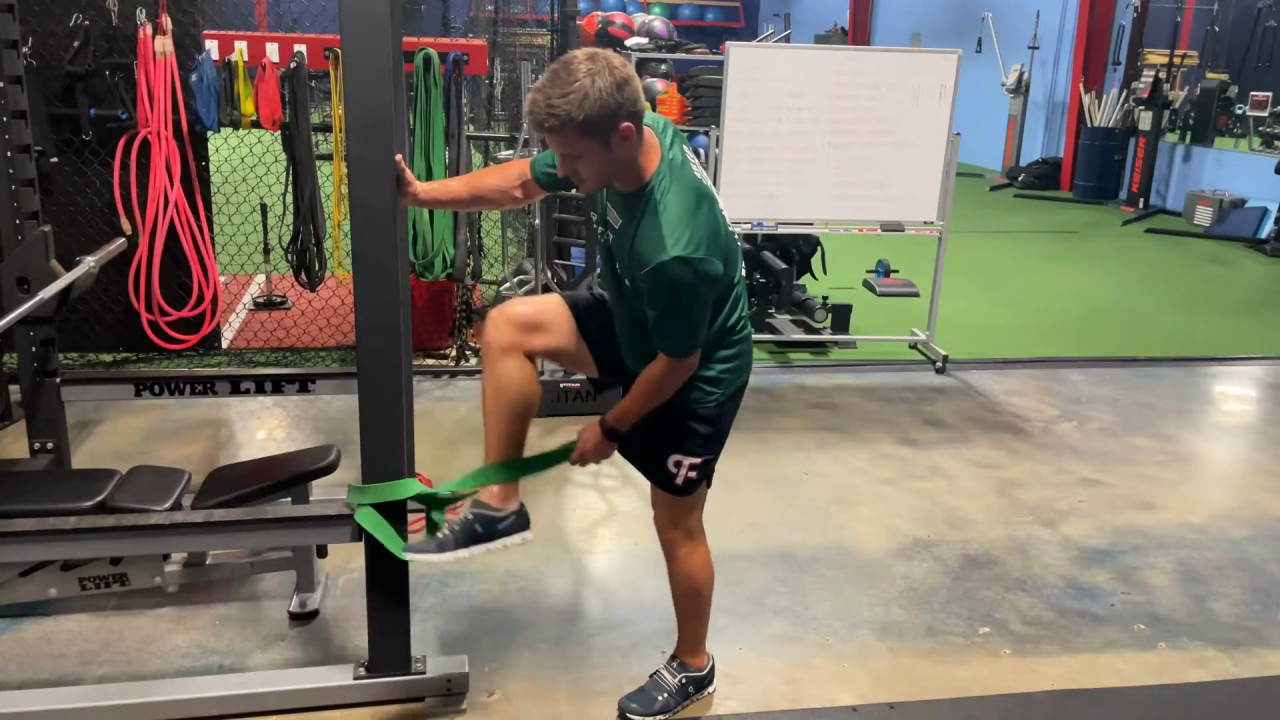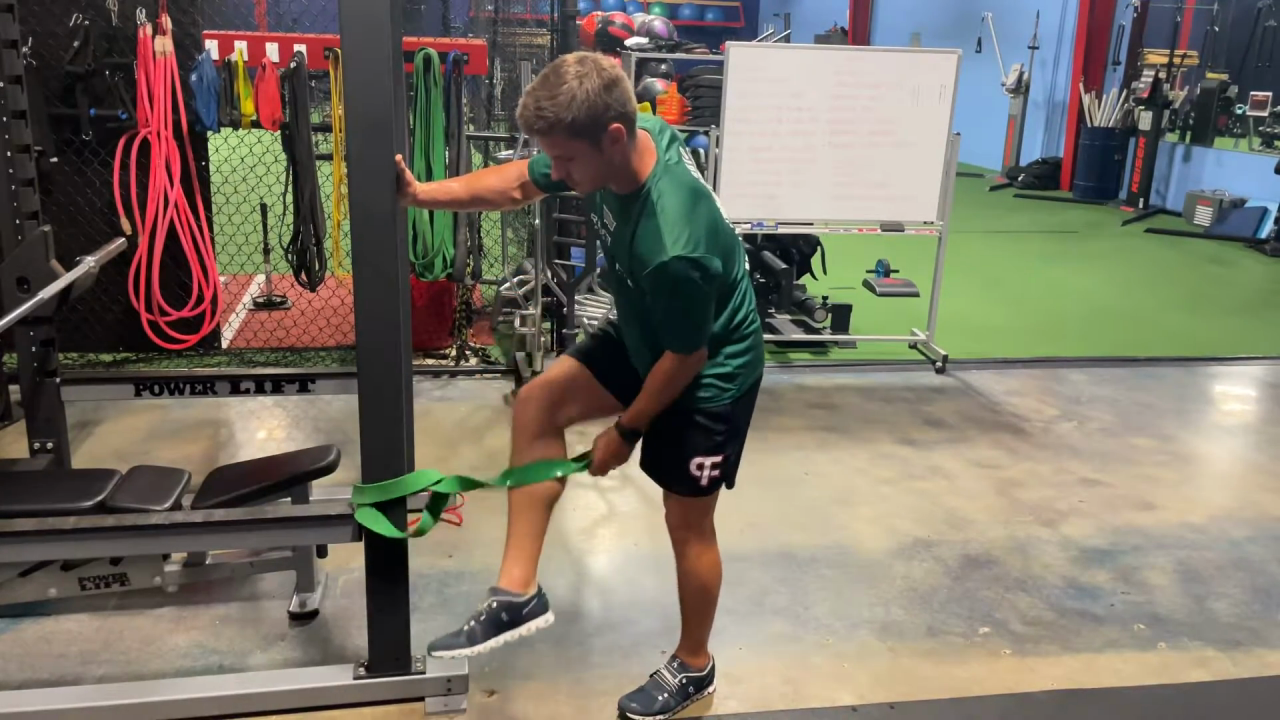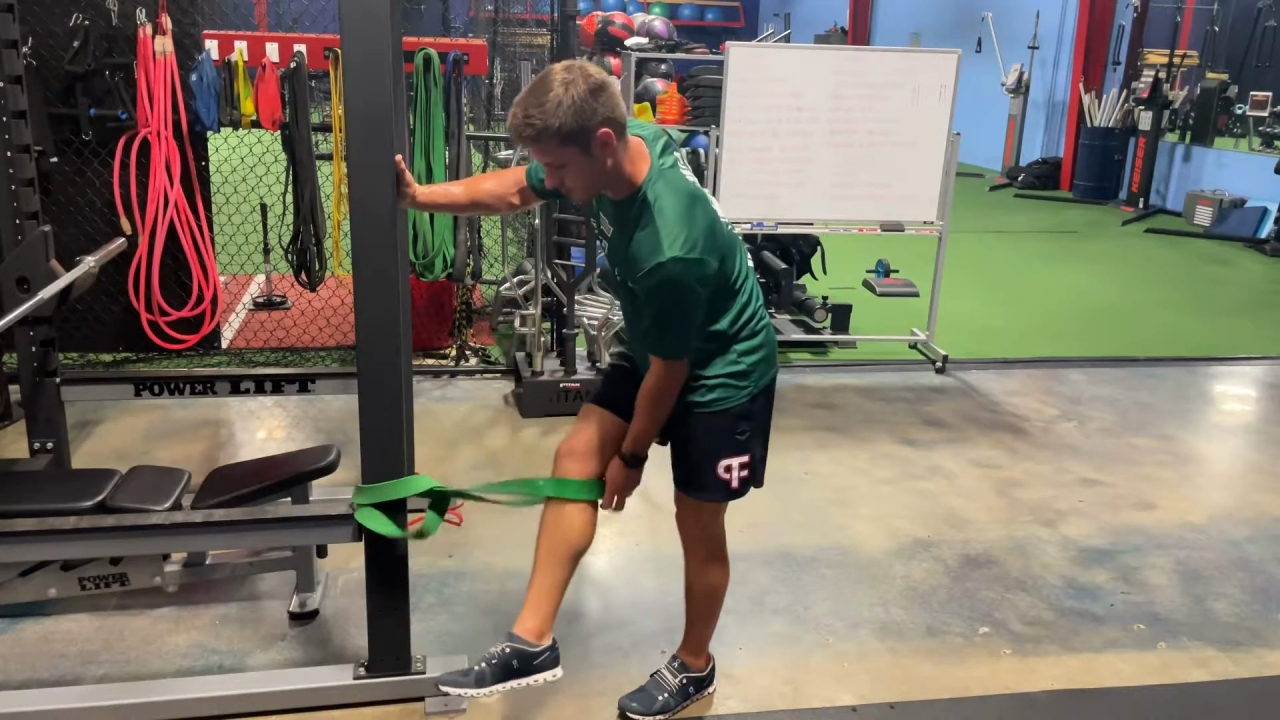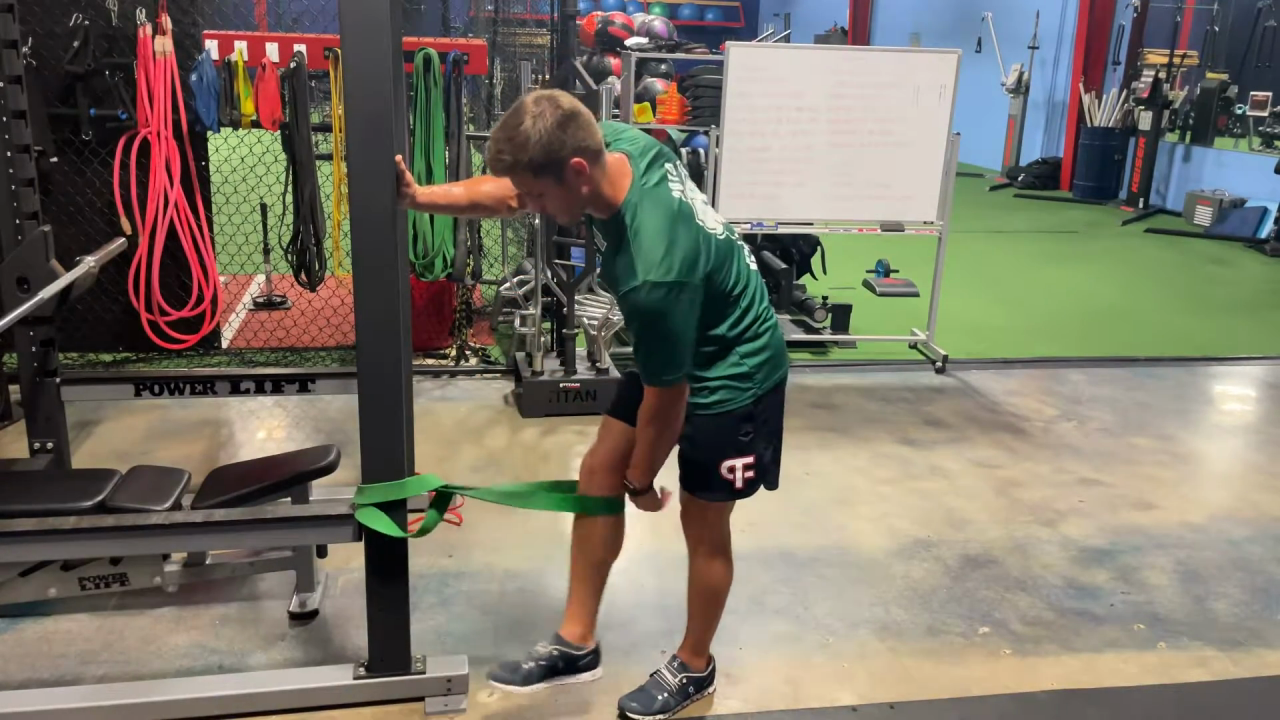
dt=0.4s
person 1, frame 1
left shoulder: (675, 248)
right shoulder: (626, 138)
left elbow: (677, 363)
right elbow: (519, 182)
left wrist: (609, 429)
right wrist: (423, 192)
left hip: (696, 376)
right hip: (636, 324)
left knee: (675, 523)
right knee: (508, 325)
right ankle: (499, 507)
person 1, frame 2
left shoulder: (674, 247)
right shoulder: (620, 140)
left elbow: (685, 361)
right elbow: (517, 184)
left wrist: (625, 433)
right wrist: (423, 193)
left hip: (709, 373)
right hip: (643, 338)
left knee: (686, 521)
right knee: (535, 405)
left ankle: (693, 666)
right ankle: (516, 596)
person 1, frame 3
left shoulder: (669, 251)
right shoulder: (619, 144)
left elbow: (670, 373)
right elbow: (514, 189)
left wrist: (631, 458)
right wrist: (420, 195)
left hip: (723, 372)
right hip: (654, 352)
left knee: (697, 522)
right knee: (576, 457)
left ankle: (693, 666)
right ankle: (531, 642)
person 1, frame 4
left shoulder: (653, 272)
right shoulder: (617, 143)
left elbow: (668, 397)
right elbow: (510, 194)
left wrist: (642, 479)
right wrist: (420, 196)
left hip: (732, 373)
right hip: (675, 356)
left knee: (702, 522)
right knee: (598, 475)
left ankle: (694, 665)
right ankle: (574, 643)
